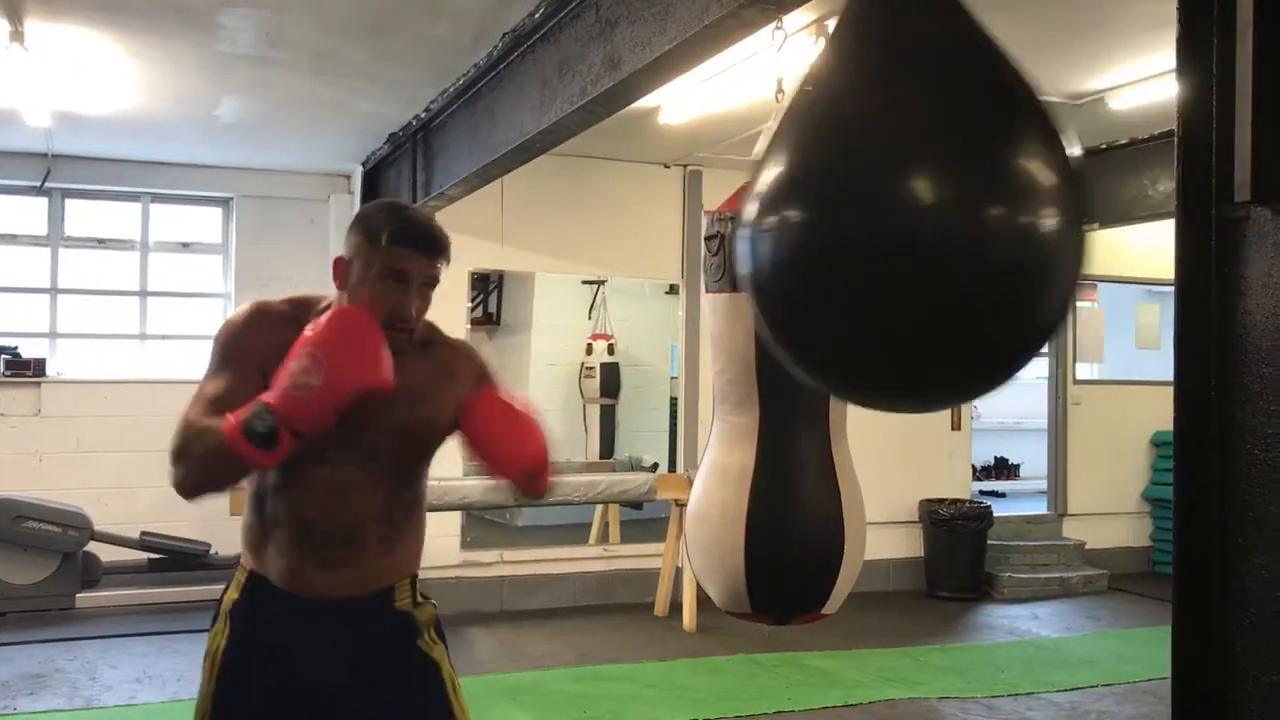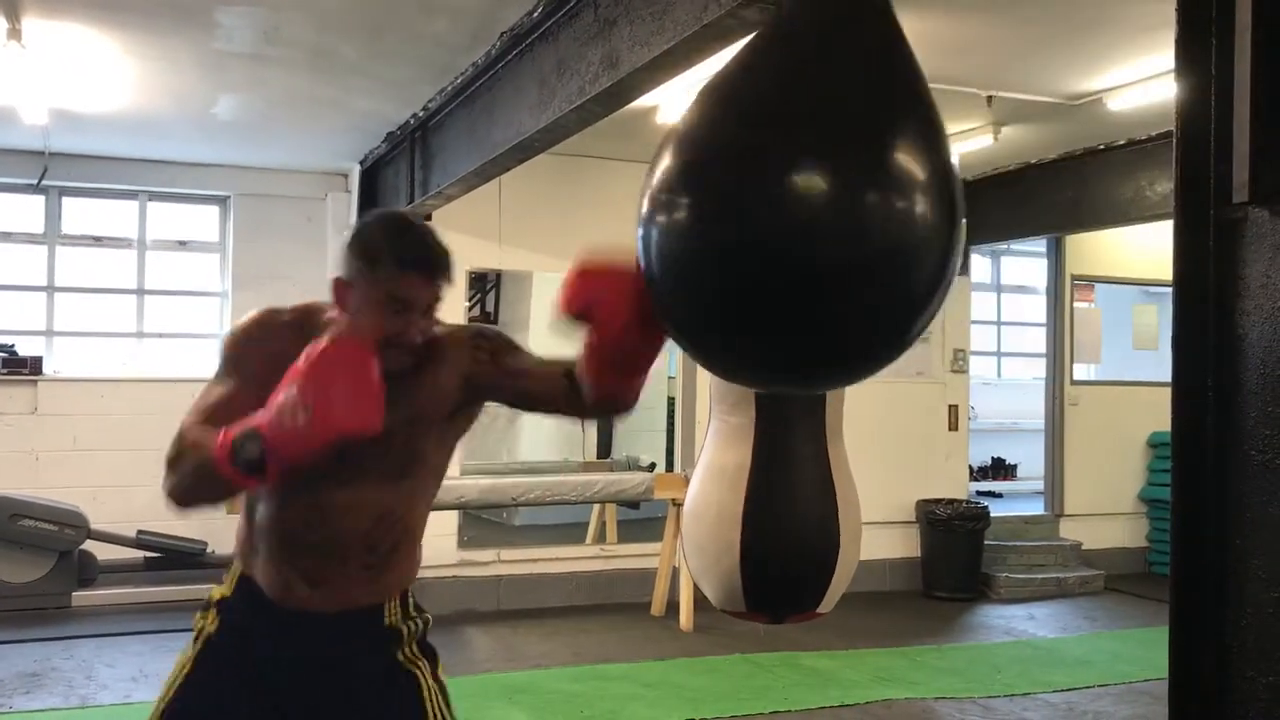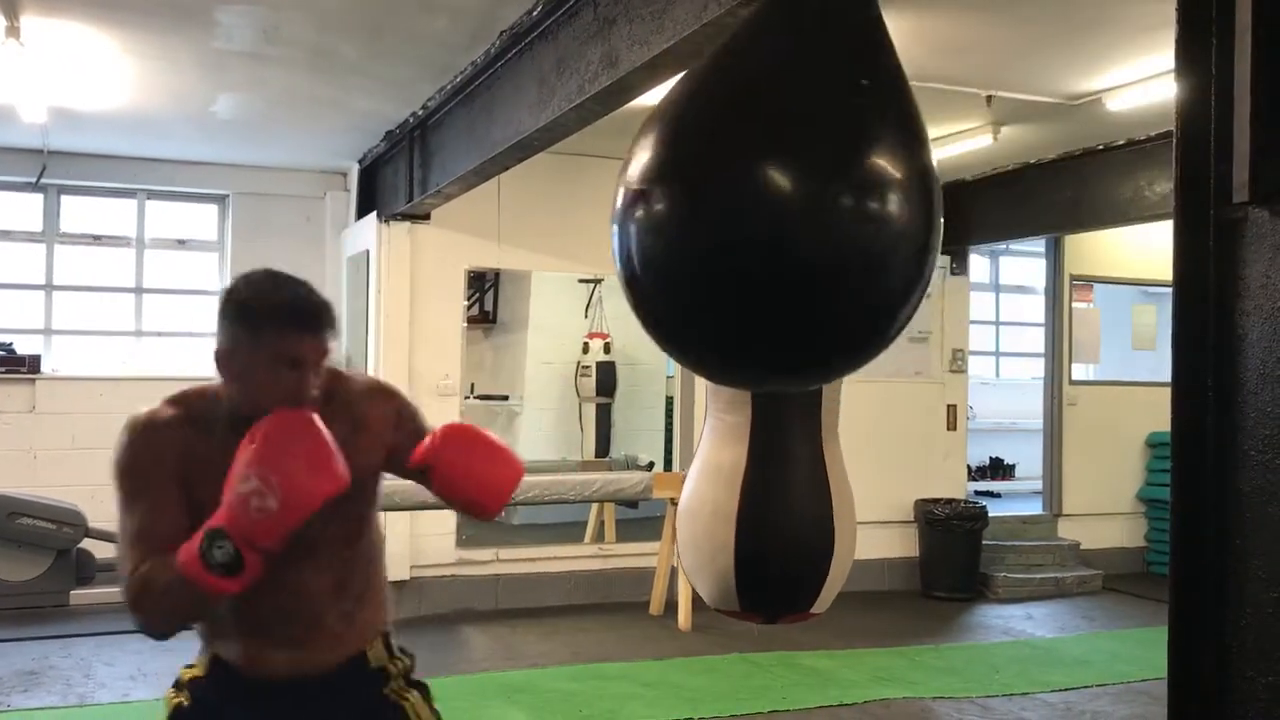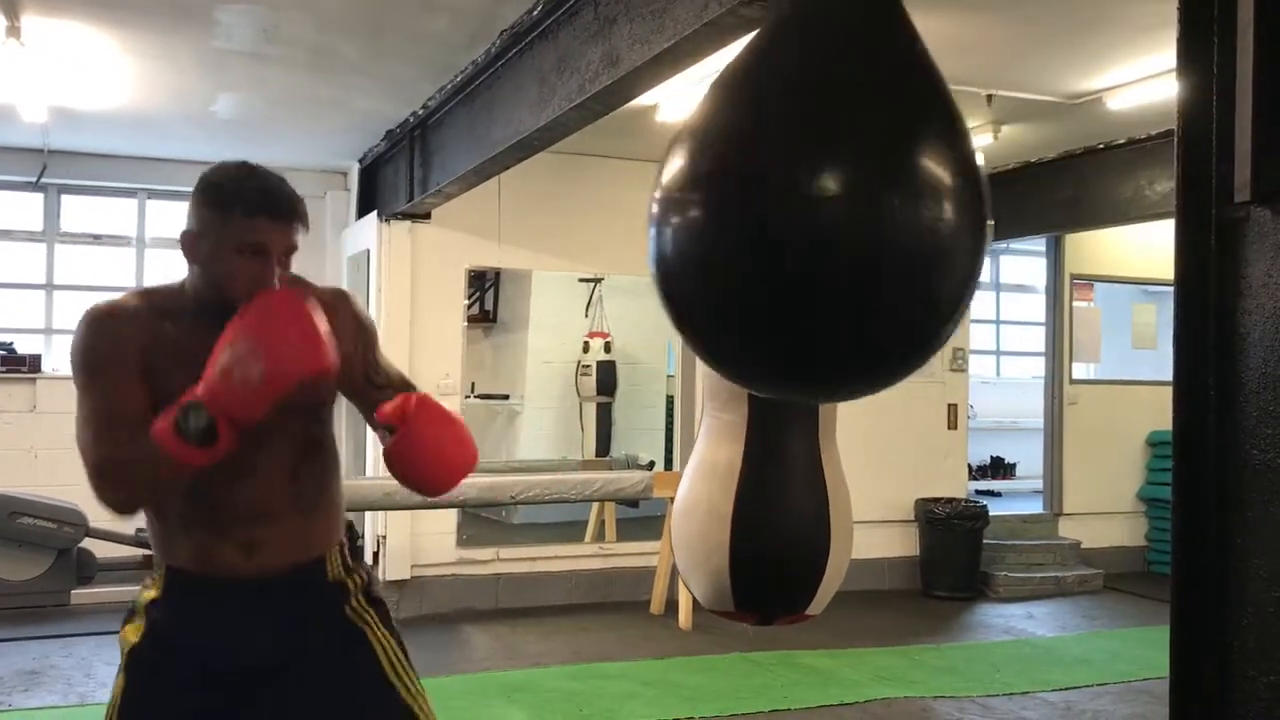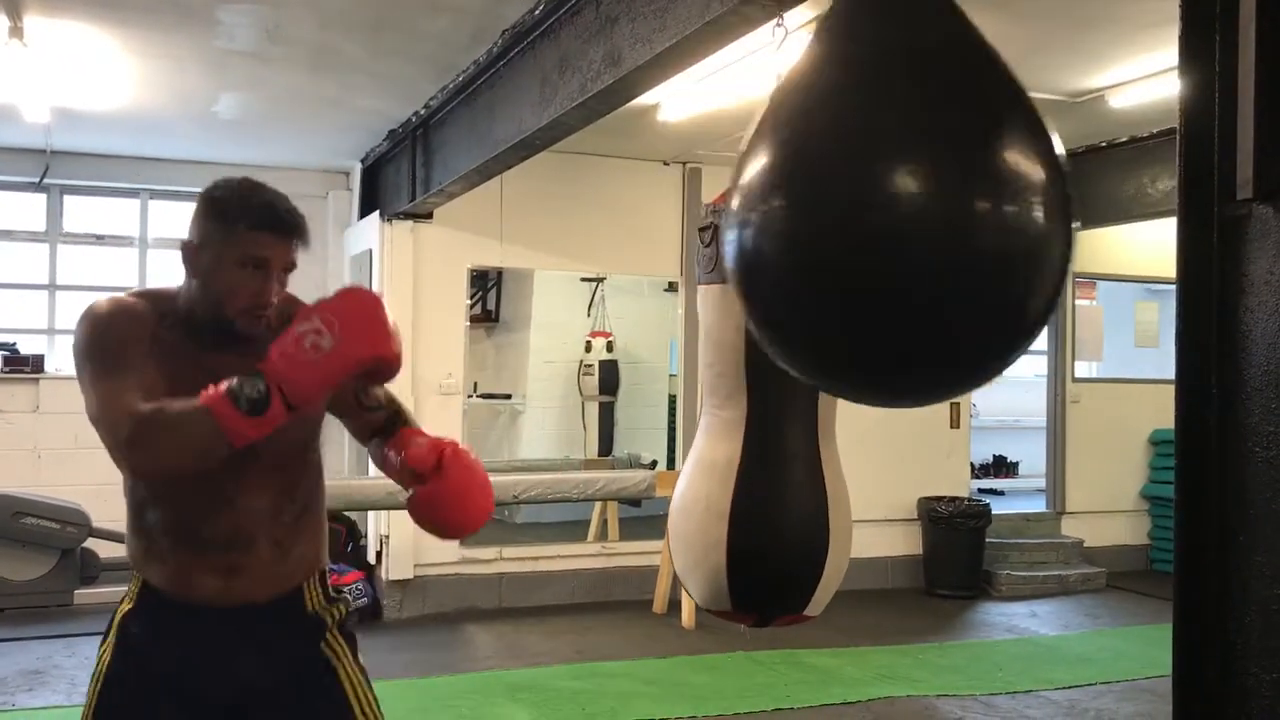
dt=0.2s
person 1, frame 1
left shoulder: (449, 367)
right shoulder: (261, 331)
left elbow: (529, 484)
right elbow: (191, 470)
left wrist: (523, 459)
right wrist: (283, 411)
left hip: (385, 619)
right hip: (262, 615)
person 1, frame 2
left shoulder: (463, 360)
right shoulder: (271, 340)
left elbow: (596, 393)
right elbow: (183, 479)
left wrist: (626, 323)
right wrist: (267, 438)
left hip: (372, 636)
right hip: (249, 623)
person 1, frame 3
left shoulder: (370, 410)
right shoulder: (161, 439)
left elbow: (442, 467)
right elbow: (154, 609)
left wrist: (465, 473)
right wrist: (236, 539)
person 1, frame 4
left shoulder: (322, 313)
right shoulder: (120, 328)
left elbow: (389, 396)
right elbow: (119, 482)
left wrist: (415, 426)
right wrist: (215, 409)
left hip: (317, 601)
right hip: (187, 611)
person 1, frame 5
left shoulder: (319, 335)
right shoulder: (121, 327)
left elbow: (383, 421)
right elbow: (142, 450)
left wrist: (425, 456)
right wrist: (274, 389)
left hip: (294, 629)
right hip: (161, 629)
